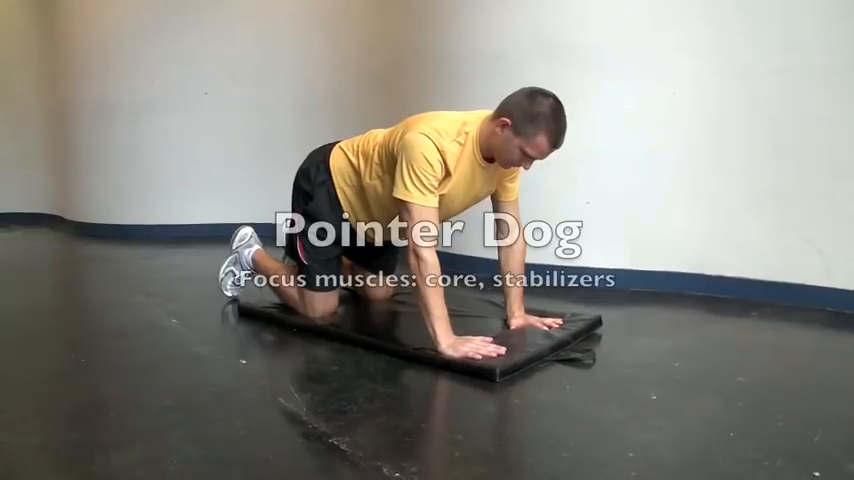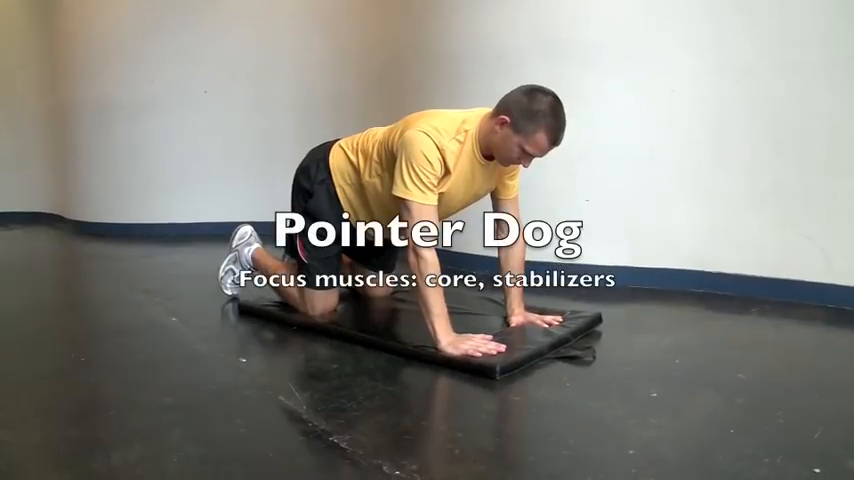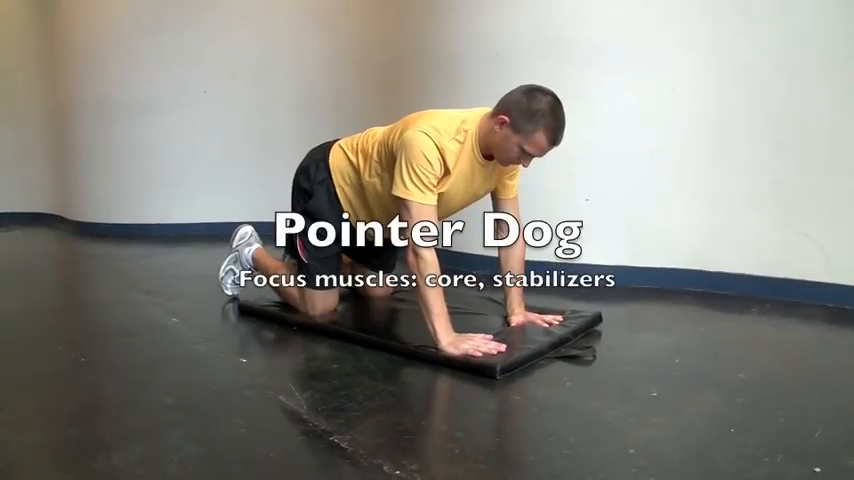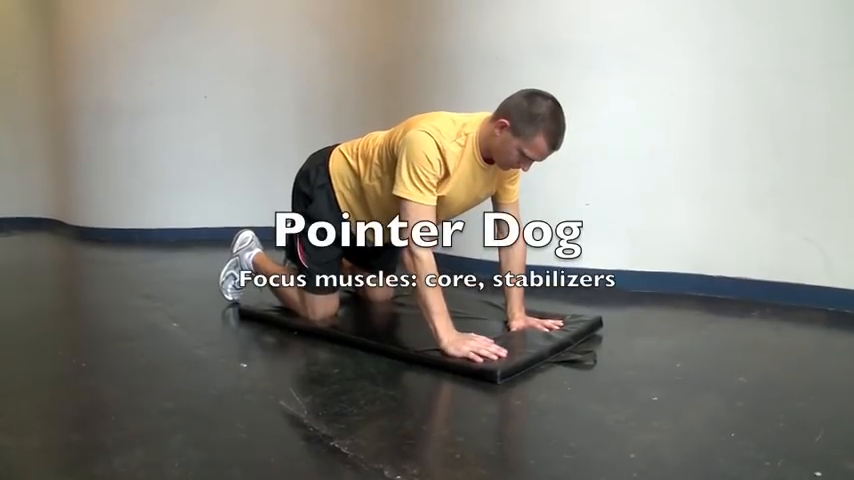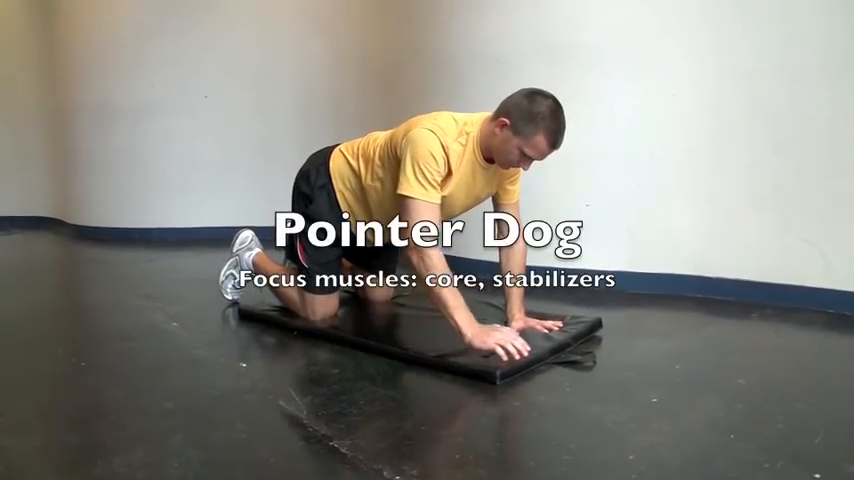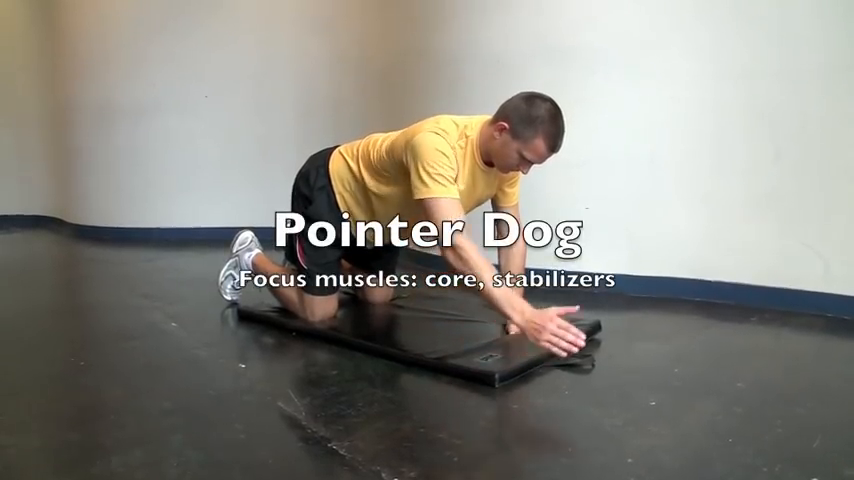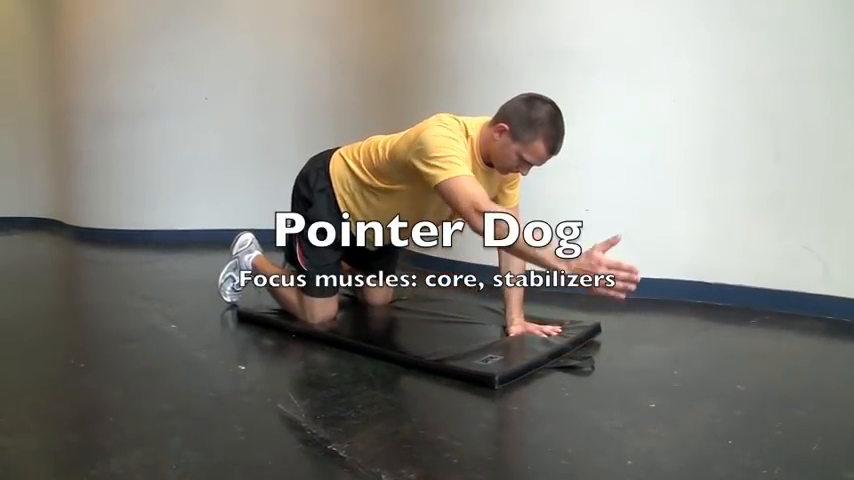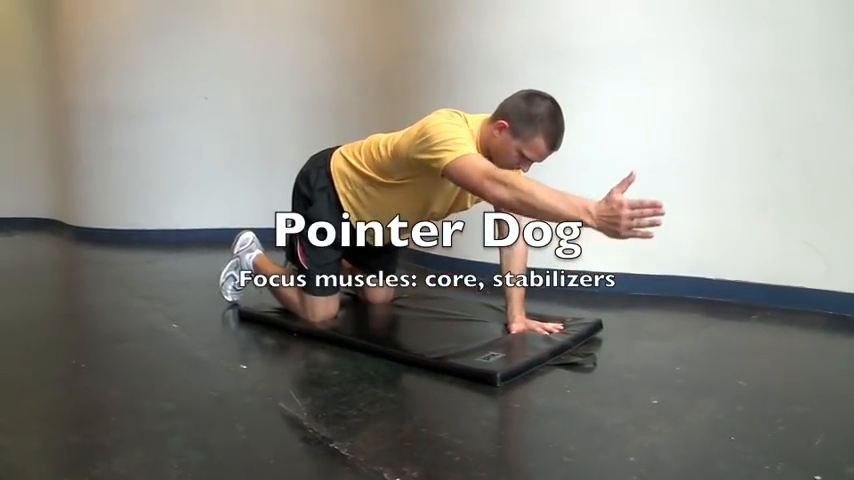
dt=0.4s
person 1, frame 1
left shoulder: (507, 147)
right shoulder: (430, 144)
left elbow: (510, 233)
right elbow: (421, 248)
left wrist: (516, 312)
right wrist: (445, 339)
left hip: (377, 210)
right hip: (330, 187)
left knee: (378, 294)
right knee: (319, 310)
left ankle: (305, 246)
right ankle: (251, 255)
person 1, frame 2
left shoulder: (506, 145)
right shoulder: (429, 141)
left elbow: (510, 230)
right elbow: (421, 246)
left wrist: (516, 309)
right wrist: (445, 336)
left hip: (376, 206)
right hip: (329, 185)
left knee: (378, 292)
right knee: (319, 308)
left ankle: (317, 254)
right ankle: (251, 253)
person 1, frame 3
left shoulder: (506, 145)
right shoulder: (428, 141)
left elbow: (510, 229)
right elbow: (420, 246)
left wrist: (516, 308)
right wrist: (445, 336)
left hip: (377, 206)
right hip: (329, 185)
left knee: (378, 293)
right knee: (319, 307)
left ankle: (319, 254)
right ankle: (251, 254)
person 1, frame 4
left shoulder: (507, 149)
right shoulder: (429, 142)
left elbow: (511, 234)
right elbow: (416, 248)
left wrist: (516, 312)
right wrist: (447, 335)
left hip: (377, 211)
right hip: (329, 189)
left knee: (379, 296)
right knee: (319, 312)
left ankle: (330, 264)
right ankle: (252, 259)
person 1, frame 5
left shoulder: (508, 149)
right shoulder: (432, 141)
left elbow: (511, 233)
right elbow: (422, 246)
left wrist: (516, 313)
right wrist: (471, 329)
left hip: (379, 210)
right hip: (330, 190)
left knee: (378, 297)
right knee: (319, 312)
right ankle: (252, 258)
person 1, frame 6
left shoulder: (510, 151)
right shoulder: (436, 145)
left elbow: (512, 235)
right elbow: (454, 244)
left wrist: (524, 316)
right wrist: (525, 316)
left hip: (379, 213)
right hip: (329, 191)
left knee: (378, 297)
right knee: (317, 313)
right ankle: (252, 258)
person 1, frame 7
left shoulder: (508, 151)
right shoulder: (442, 140)
left elbow: (512, 231)
right elbow: (482, 218)
left wrist: (515, 317)
right wrist: (571, 266)
left hip: (378, 217)
right hip: (329, 192)
left knee: (378, 299)
right knee: (318, 315)
left ankle: (332, 265)
right ankle: (252, 259)
person 1, frame 8
left shoulder: (506, 149)
right shoulder: (445, 132)
left elbow: (513, 234)
right elbow: (497, 189)
left wrist: (516, 315)
right wrist: (594, 214)
left hip: (376, 214)
right hip: (329, 189)
left knee: (378, 298)
right knee: (319, 313)
left ankle: (335, 265)
right ankle: (252, 258)
